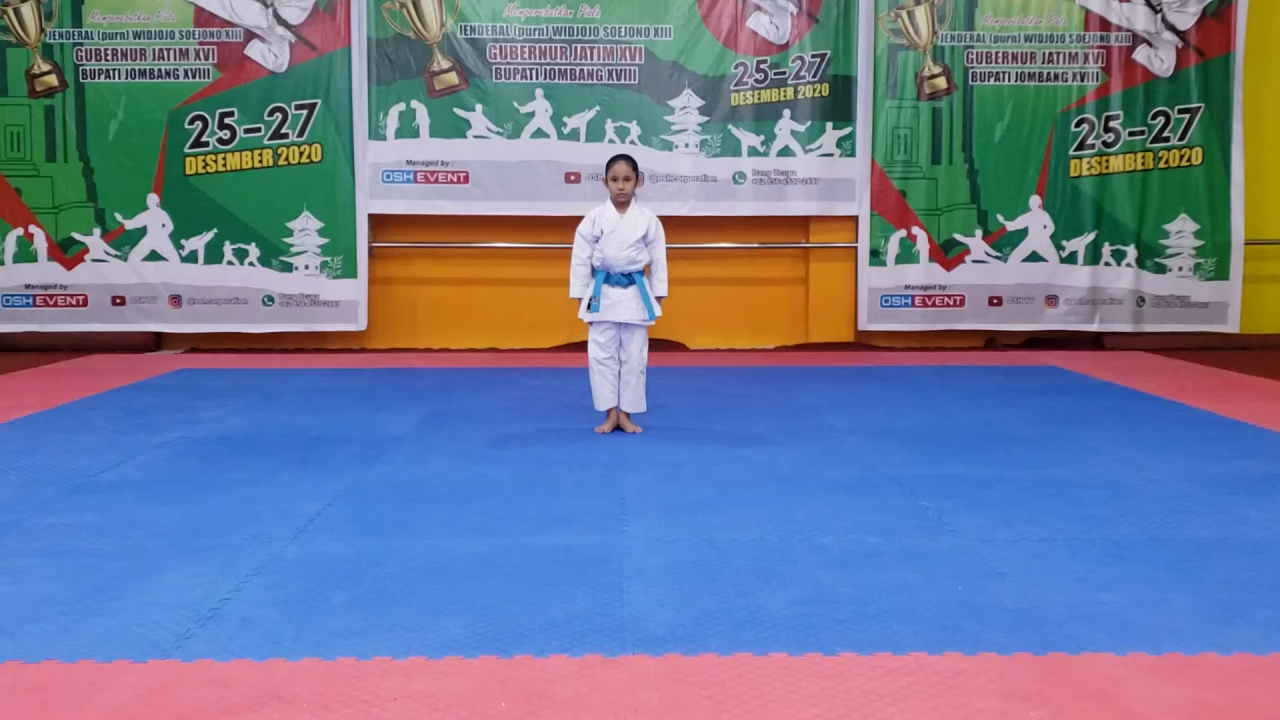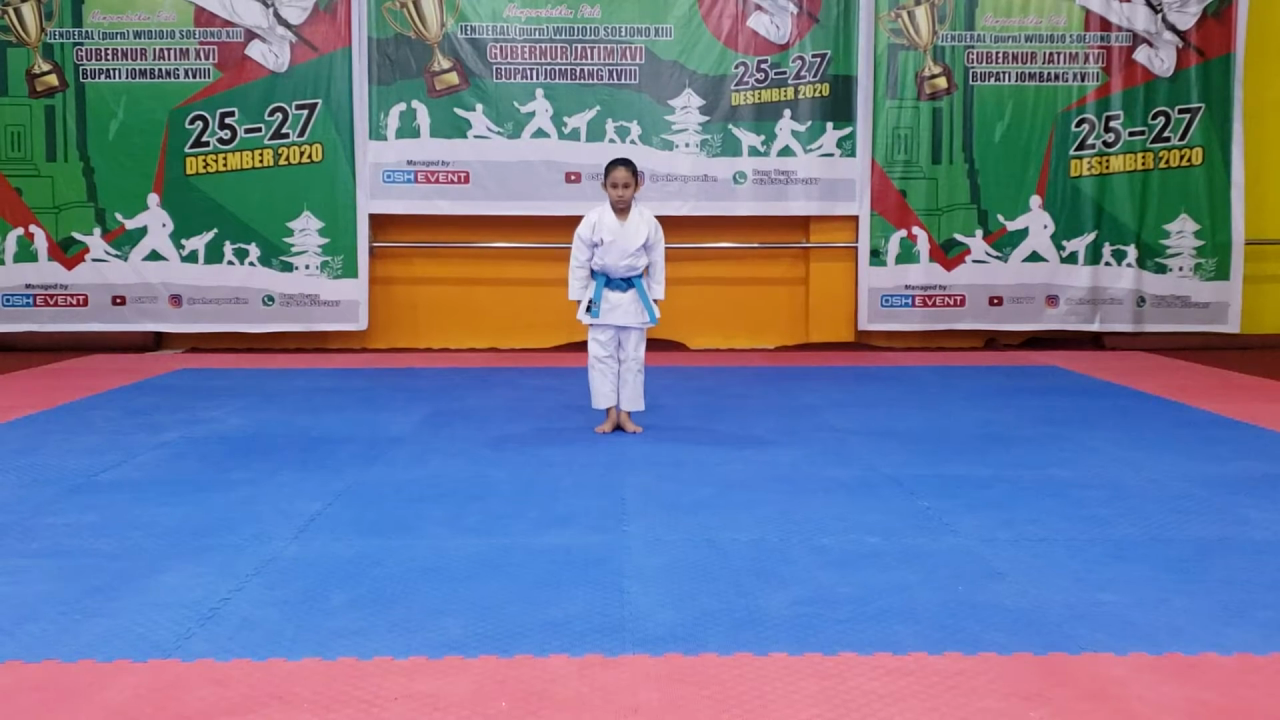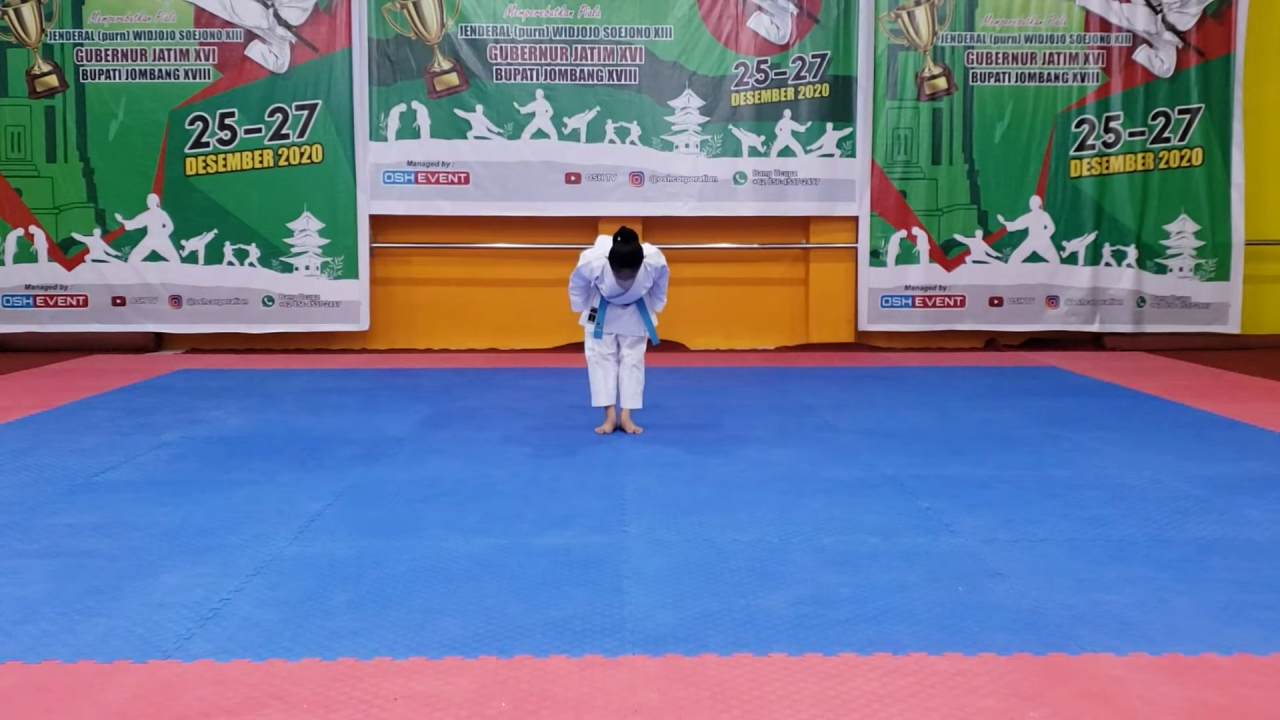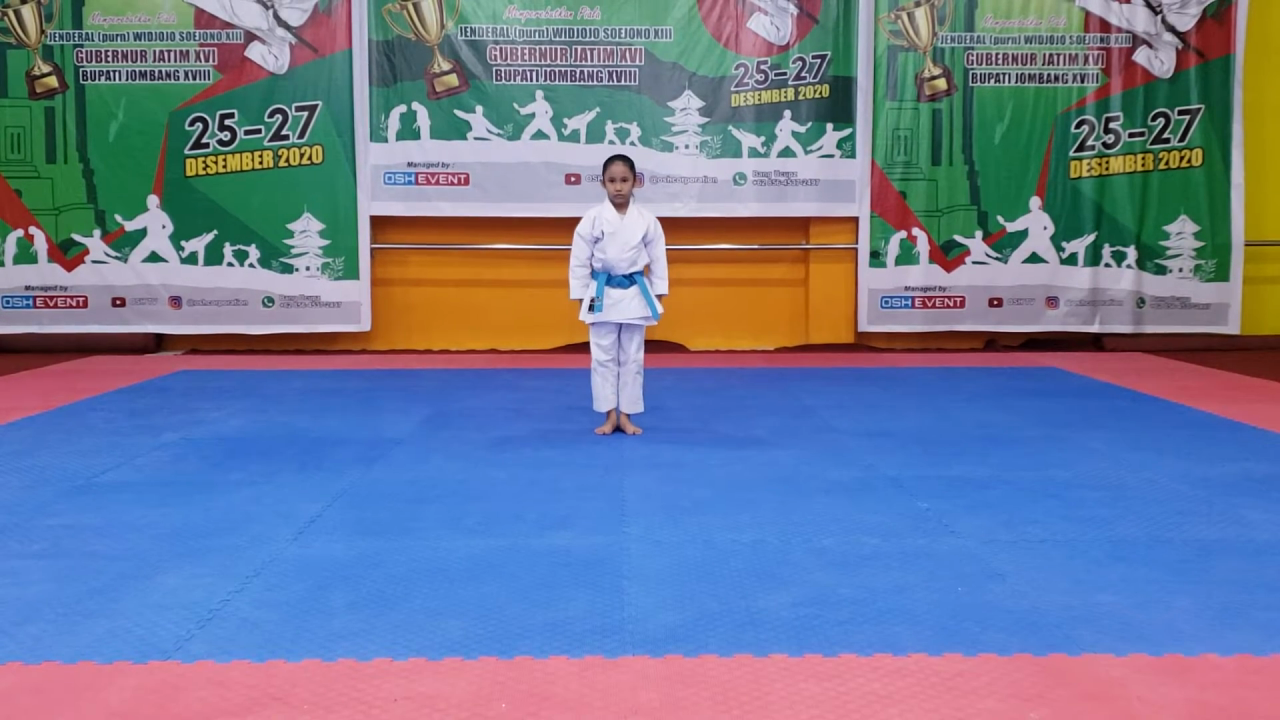
dt=1s
person 1, frame 1
left shoulder: (649, 220)
right shoulder: (593, 219)
left elbow: (658, 261)
right elbow: (581, 261)
left wrist: (657, 299)
right wrist: (582, 300)
left hip: (636, 295)
right hip: (602, 294)
left knee: (634, 357)
right knee: (602, 355)
left ankle: (625, 414)
right ankle: (610, 415)
person 1, frame 2
left shoulder: (648, 222)
right shoulder: (592, 221)
left elbow: (657, 264)
right elbow: (579, 263)
left wrist: (654, 299)
right wrist: (581, 301)
left hip: (635, 298)
right hip: (601, 297)
left knee: (633, 358)
right knee: (601, 356)
left ankle: (625, 414)
right ankle: (611, 415)
person 1, frame 3
left shoulder: (655, 262)
right shoulder: (592, 262)
left elbow: (660, 287)
right elbow: (577, 285)
left wrist: (652, 311)
right wrist: (587, 311)
left hip: (635, 312)
right hip: (602, 311)
left knee: (632, 359)
right knee: (601, 357)
left ankle: (626, 415)
right ankle: (610, 415)
person 1, frame 4
left shoulder: (647, 221)
right shoulder: (592, 219)
left elbow: (658, 260)
right elbow: (579, 261)
left wrist: (657, 298)
right wrist: (583, 300)
left hip: (635, 295)
right hip: (602, 295)
left knee: (632, 358)
right knee: (604, 357)
left ankle: (626, 415)
right ankle: (610, 416)
